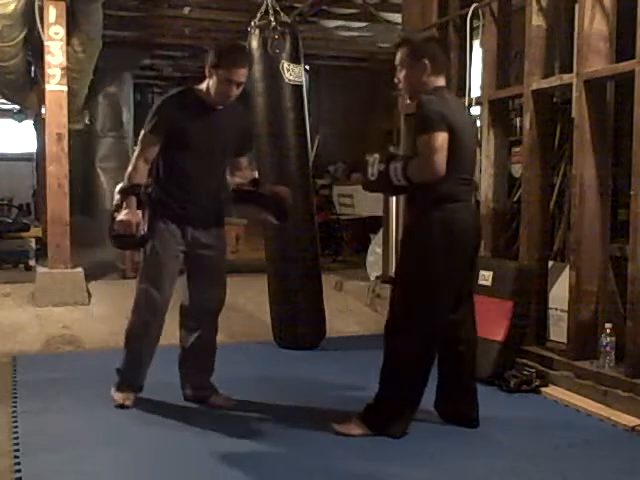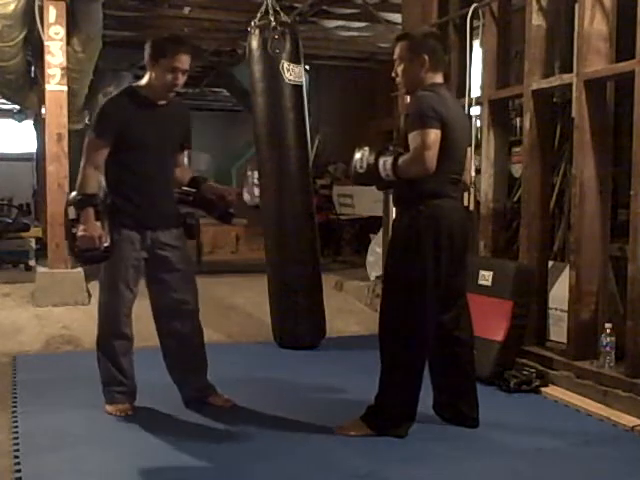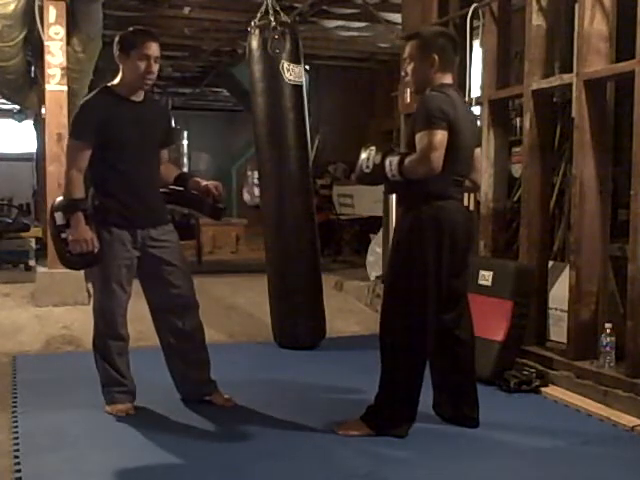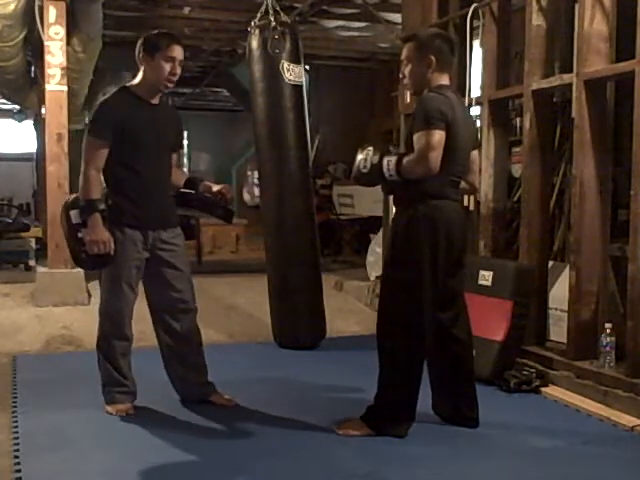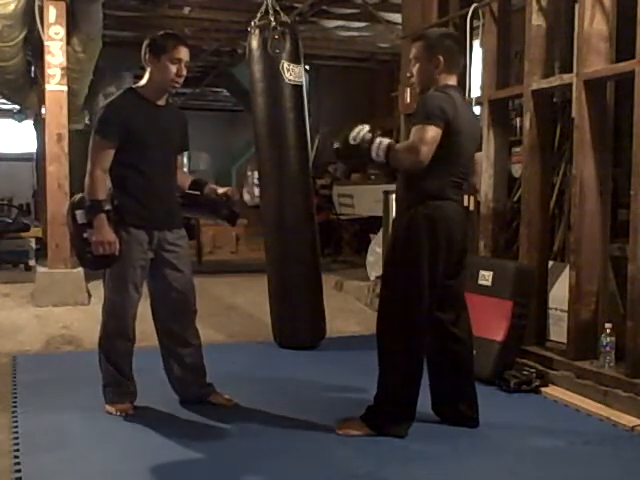
dt=1s
person 1, frame 1
left shoulder: (430, 106)
right shoulder: (458, 108)
left elbow: (433, 166)
left wrist: (388, 172)
right wrist: (401, 172)
left hip: (437, 222)
right hip: (463, 218)
left knee: (412, 322)
right knee: (456, 317)
left ankle: (385, 416)
right ankle: (460, 406)
person 1, frame 2
left shoulder: (424, 102)
right shoulder: (455, 107)
left elbow: (423, 160)
left wrist: (378, 167)
left hip: (425, 218)
right hip: (452, 215)
left knee: (404, 318)
right knee: (449, 314)
left ankle: (388, 416)
right ankle: (460, 406)
person 1, frame 3
left shoulder: (432, 103)
right shoulder: (464, 109)
left elbow: (428, 162)
left wrist: (383, 167)
left hip: (428, 219)
right hip: (455, 216)
left knee: (405, 318)
right knee: (450, 315)
left ankle: (388, 416)
right ankle: (460, 406)
person 1, frame 4
left shoulder: (430, 103)
right shoulder: (461, 109)
left elbow: (426, 161)
left wrist: (382, 167)
left hip: (424, 218)
right hip: (450, 215)
left knee: (402, 318)
right knee: (448, 313)
left ankle: (388, 416)
right ankle: (460, 406)
person 1, frame 5
left shoulder: (434, 101)
right shoulder: (467, 111)
left elbow: (417, 154)
left wrist: (371, 144)
left hip: (425, 218)
right hip: (452, 216)
left knee: (402, 318)
right knee: (448, 314)
left ankle: (387, 416)
right ankle: (459, 406)
person 2, frame 1
left shoulder: (238, 120)
right shoulder: (174, 107)
left elbow: (239, 172)
right elbow: (143, 159)
right wrist: (131, 204)
left hip: (211, 226)
right hip: (167, 221)
left knee: (206, 306)
right knee: (152, 301)
left ankle: (198, 384)
right ankle: (129, 382)
person 2, frame 2
left shoulder: (180, 116)
right shoulder: (118, 108)
right elbow: (92, 166)
left wrist: (203, 185)
right wrist: (89, 218)
left hip: (168, 227)
right hip: (124, 227)
left knee: (182, 308)
right knee: (116, 311)
left ankle: (196, 387)
right ankle: (119, 392)
person 2, frame 3
left shoulder: (159, 113)
right shoulder: (96, 108)
right elbow: (75, 170)
left wrist: (192, 182)
right wrist: (77, 221)
left hip: (158, 225)
right hip: (112, 228)
left knee: (181, 305)
right knee: (111, 313)
left ankle: (198, 385)
right ankle: (118, 393)
person 2, frame 4
left shoulder: (171, 116)
right shoulder: (114, 108)
right elbow: (92, 170)
left wrist: (200, 185)
right wrist: (94, 220)
left hip: (166, 228)
right hip: (124, 228)
left knee: (181, 309)
right knee: (117, 312)
left ankle: (197, 386)
right ankle: (118, 392)
person 2, frame 5
left shoulder: (177, 118)
right shoulder: (120, 109)
right elbow: (98, 171)
left wrist: (204, 188)
right wrist: (100, 221)
left hip: (171, 229)
right hip: (129, 228)
left knee: (180, 311)
right knee: (120, 312)
left ankle: (195, 386)
right ankle: (118, 392)
